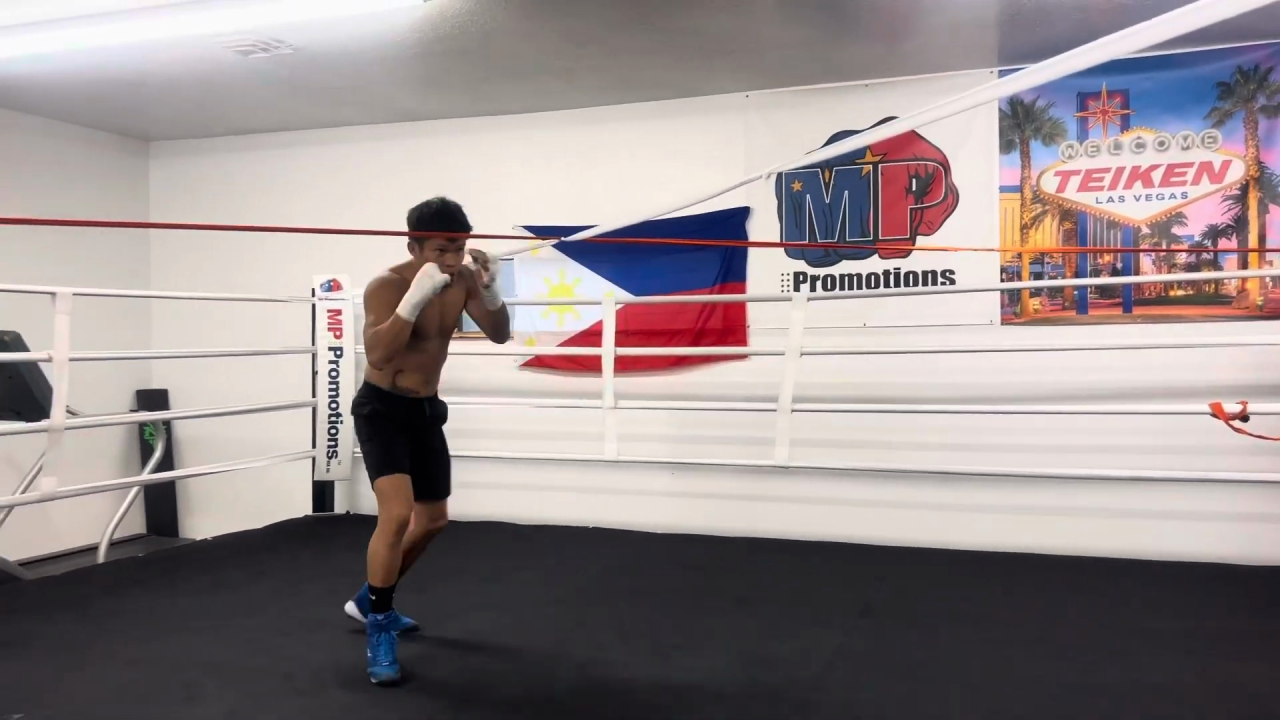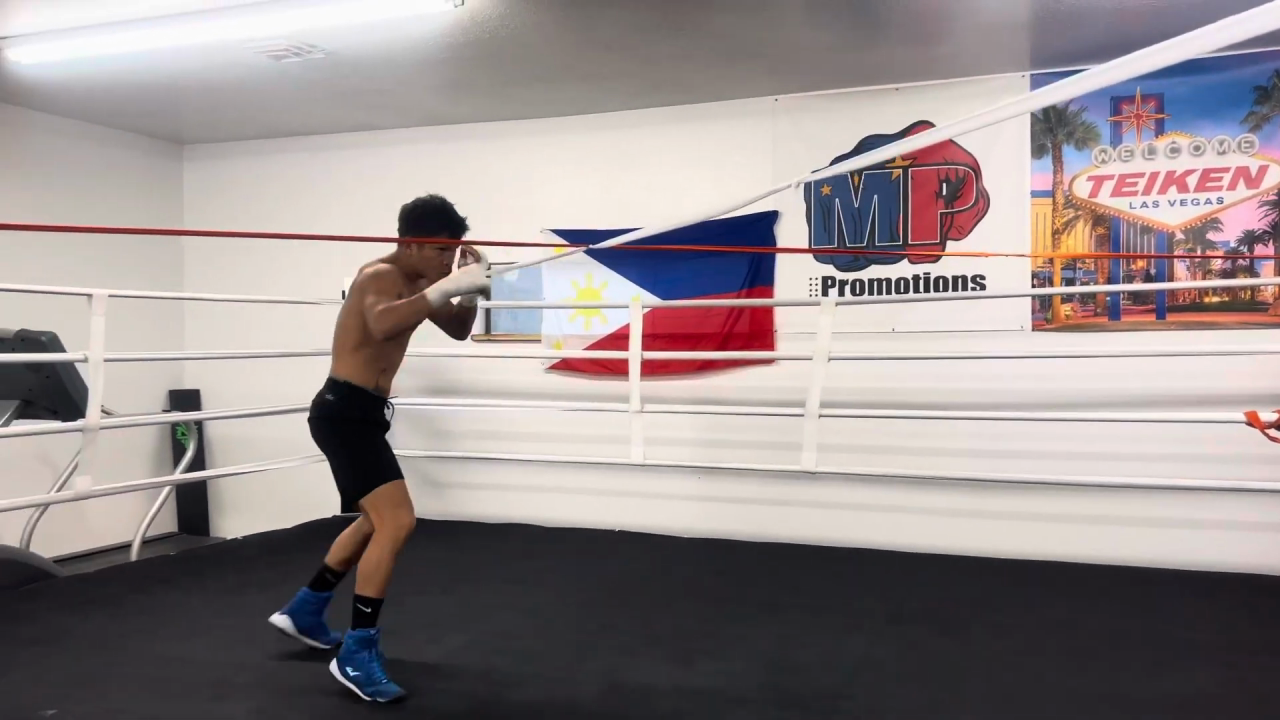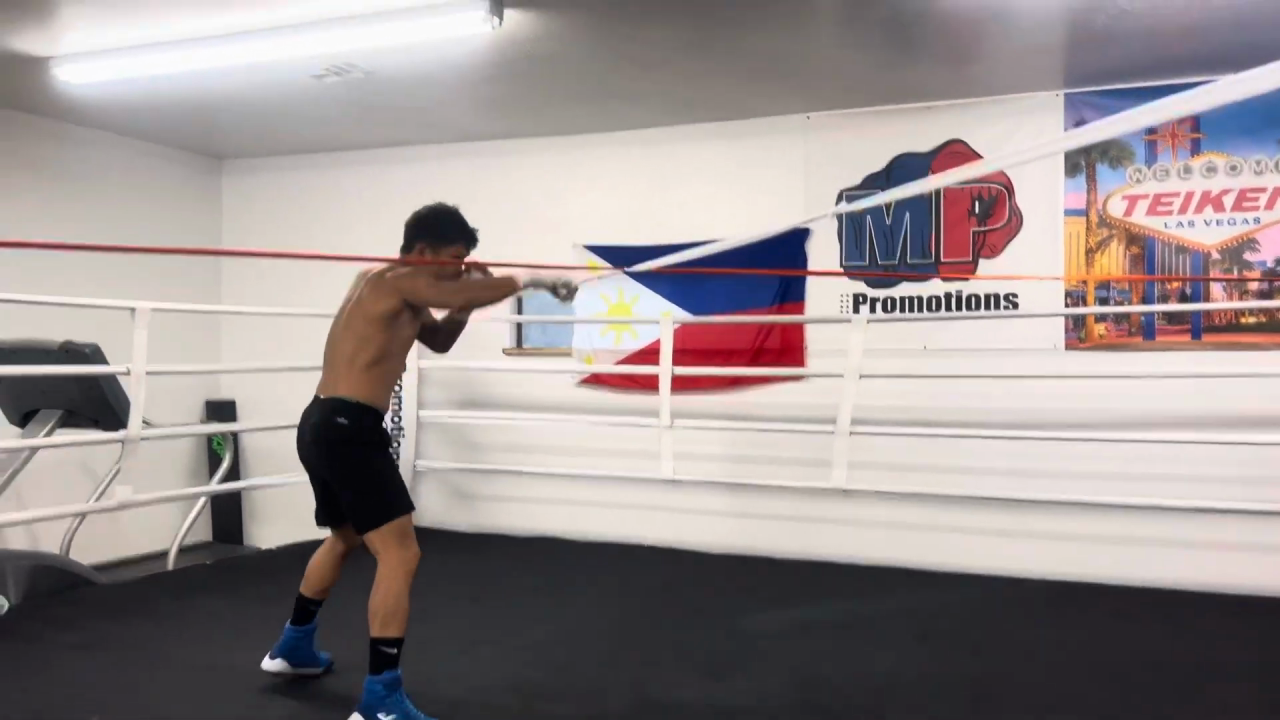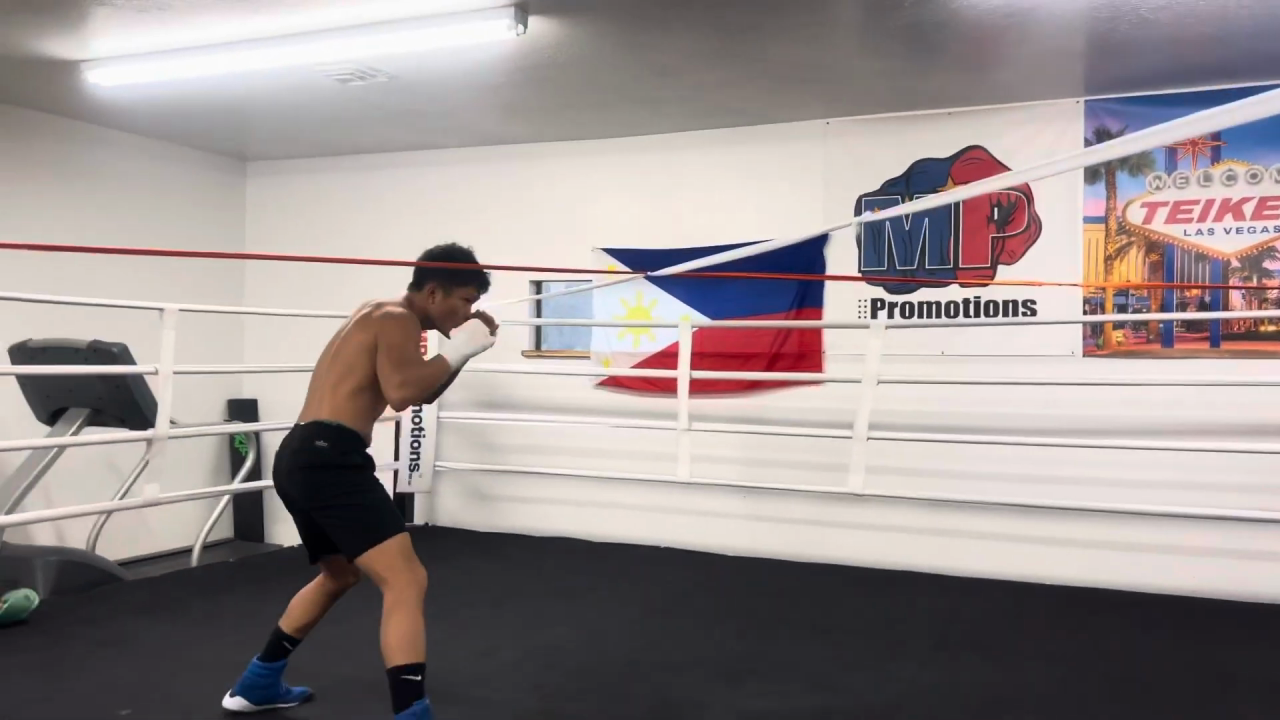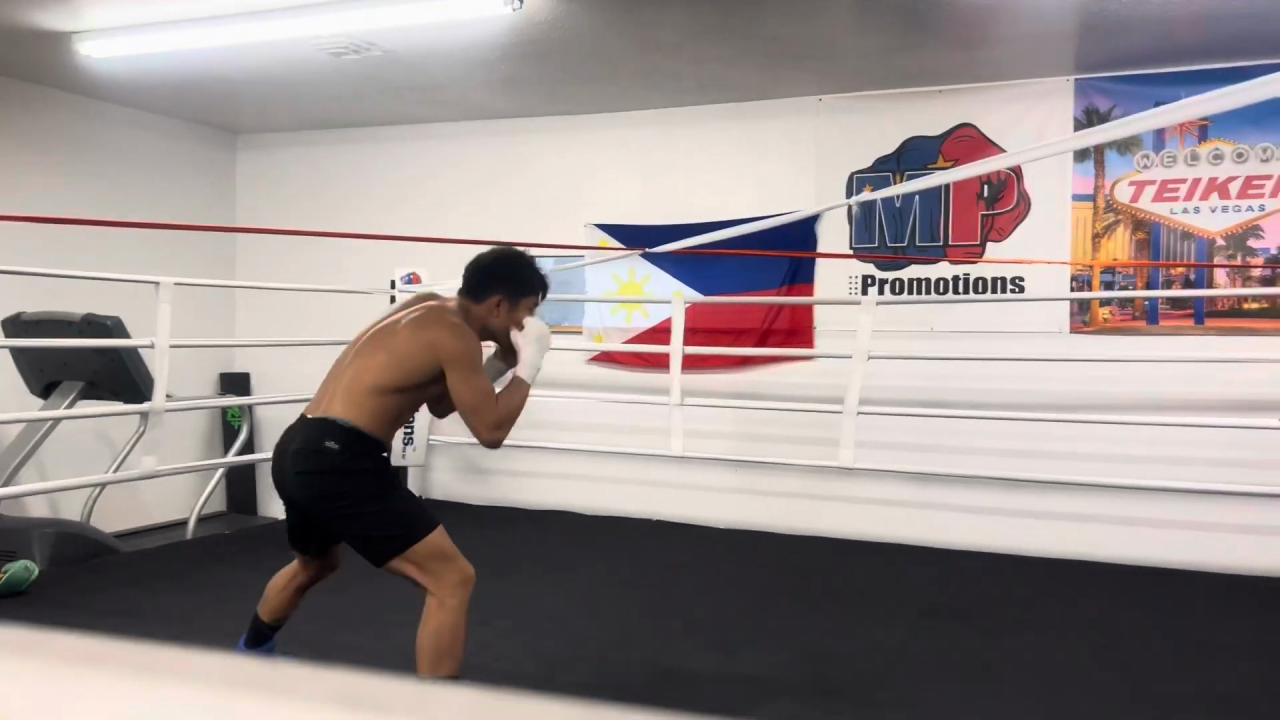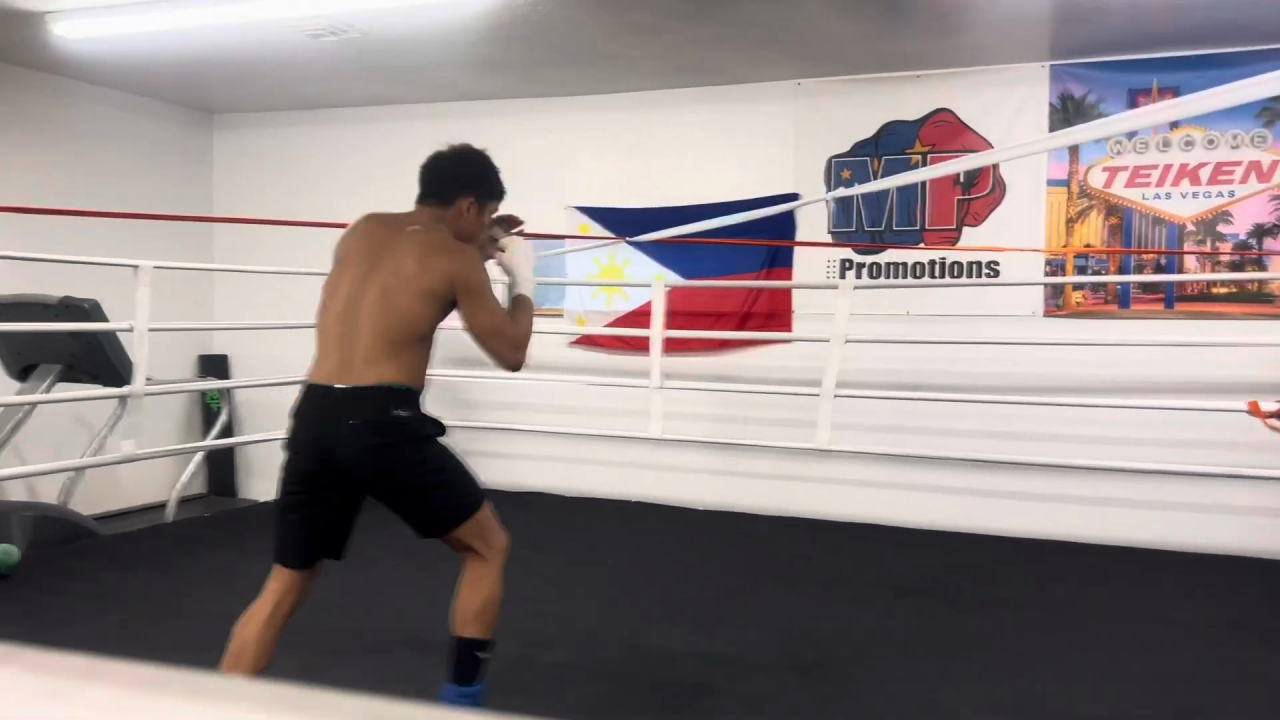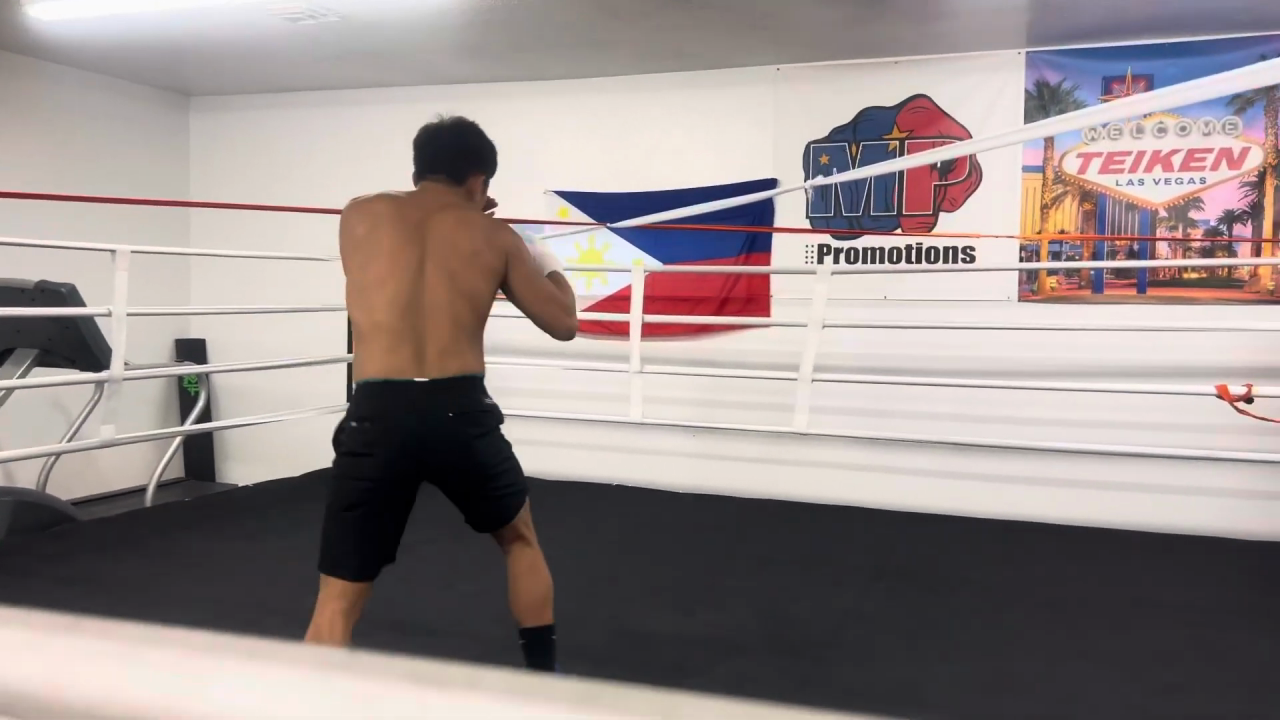
dt=0.3s
person 1, frame 1
left shoulder: (462, 281)
right shoulder: (386, 286)
left elbow: (500, 334)
right elbow: (376, 353)
left wrist: (490, 287)
right wrist: (418, 294)
left hip: (424, 410)
right hip: (381, 409)
left knee: (433, 519)
right knee: (395, 516)
left ankle: (369, 601)
right ankle: (379, 633)
person 1, frame 2
left shoulder: (417, 281)
right shoulder: (380, 276)
left elbow: (459, 329)
right elbow: (381, 324)
left wrist: (467, 288)
right wrist: (446, 286)
left hip: (360, 412)
right hip: (345, 412)
left knee: (374, 522)
right knee: (397, 523)
left ankle: (302, 610)
right ankle: (357, 654)
person 1, frame 3
left shoulder: (383, 282)
right shoulder: (397, 281)
left elbow: (438, 340)
right elbow: (461, 295)
left wrist: (463, 287)
right wrist: (524, 283)
left hip: (328, 428)
right hip: (345, 430)
left knee: (343, 540)
right knee: (399, 553)
left ankle: (293, 646)
person 1, frame 4
left shoulder: (387, 317)
right shoulder: (397, 320)
left elbow: (424, 391)
right elbow: (402, 392)
left wrist: (465, 346)
right wrist: (456, 350)
left hip: (302, 456)
right hip: (328, 460)
left knee: (339, 573)
right knee: (405, 582)
person 1, frame 5
left shoulder: (429, 312)
right shoulder: (454, 336)
left elbow: (440, 405)
right elbow: (489, 431)
left wrist: (503, 363)
right wrist: (529, 365)
left hip: (295, 452)
right hip: (336, 459)
left knee: (313, 562)
right knee: (452, 582)
left ankle: (247, 658)
person 1, frame 6
left shoulder: (363, 230)
right shoulder: (455, 257)
right elbow: (511, 356)
right wrist: (522, 281)
left hip: (317, 418)
right hip: (386, 425)
left knee: (286, 585)
right knee: (488, 550)
right ankle: (461, 699)
person 1, frame 7
left shoulder: (359, 215)
right shoulder: (496, 236)
right elbow: (563, 323)
right wrist: (546, 271)
left hip: (380, 419)
right hip: (462, 417)
left knee: (340, 600)
right knee: (519, 538)
